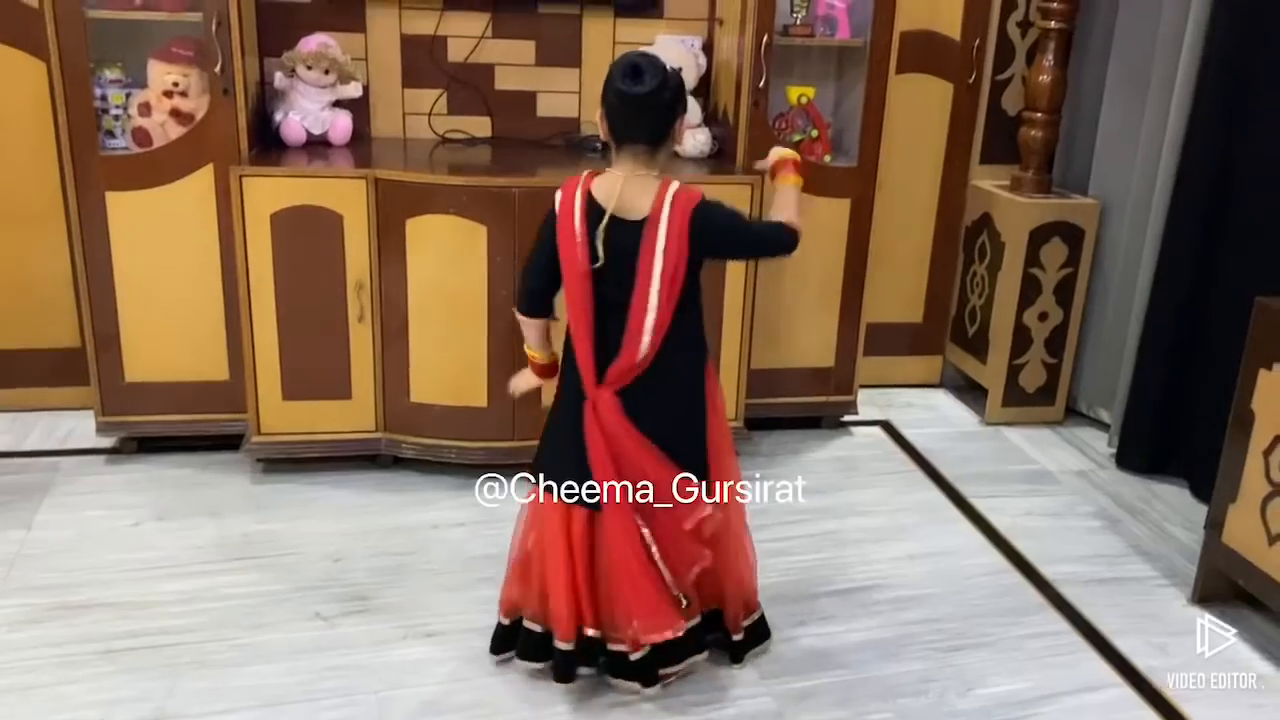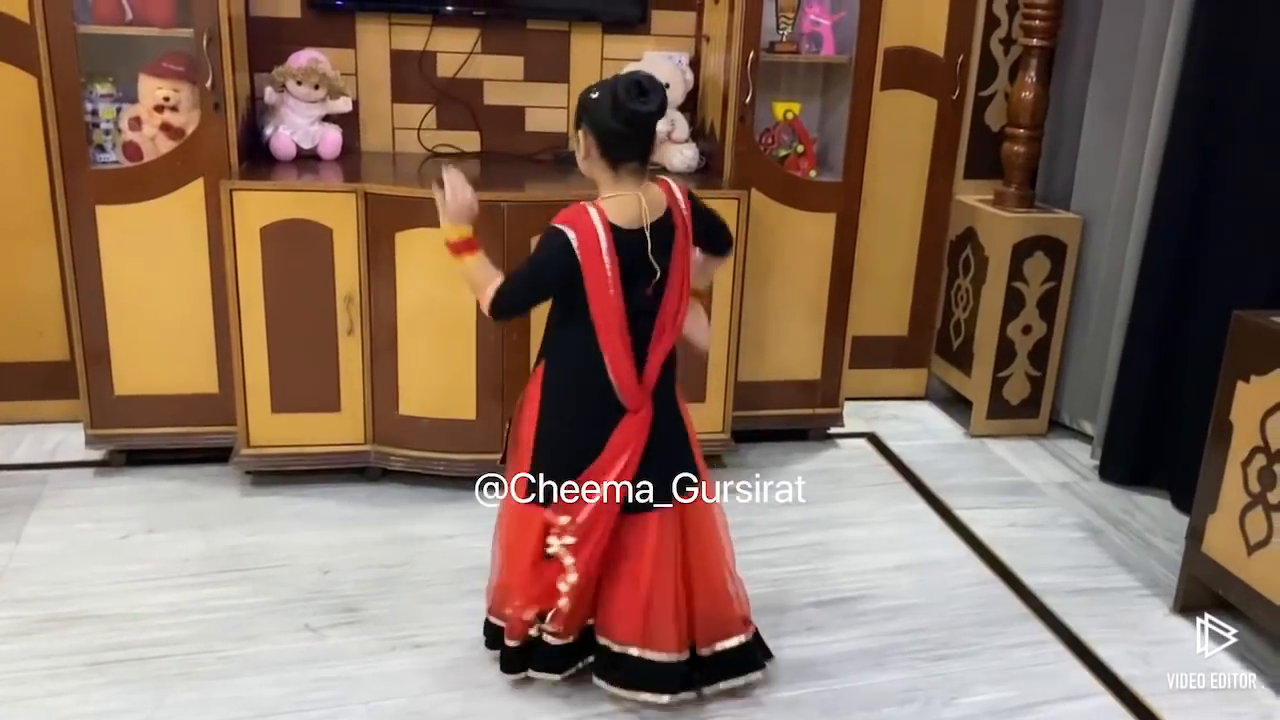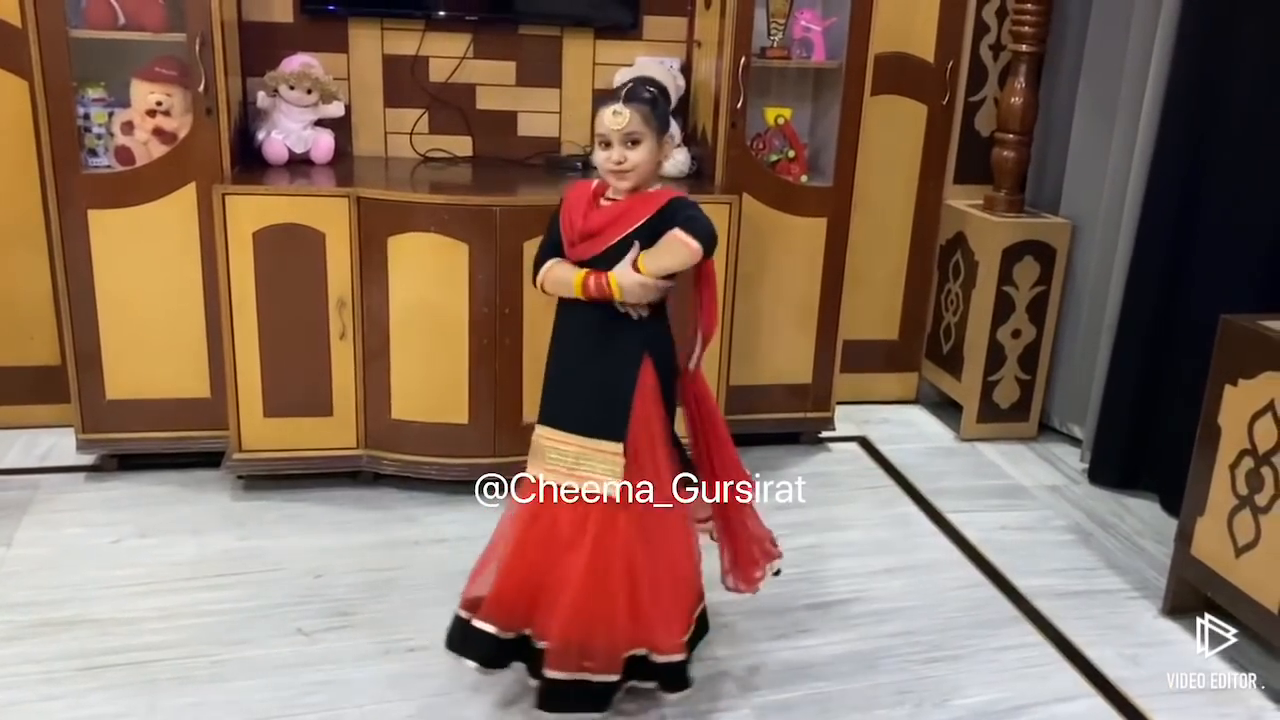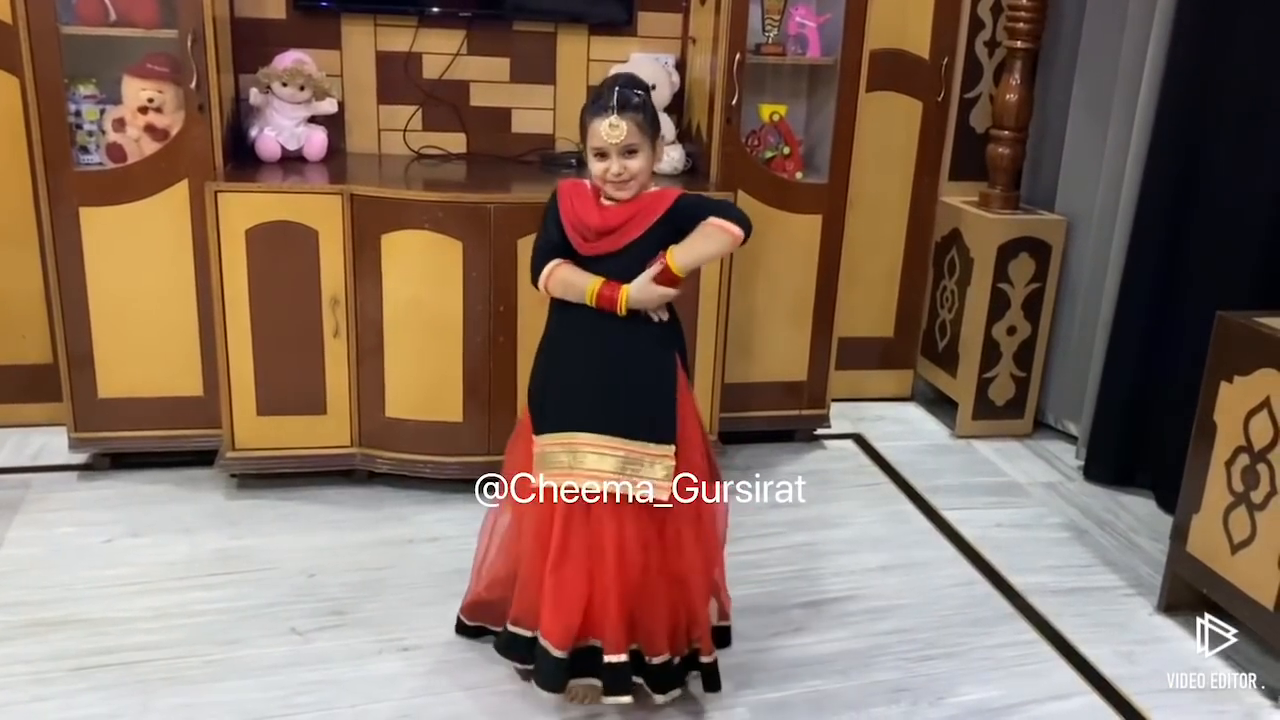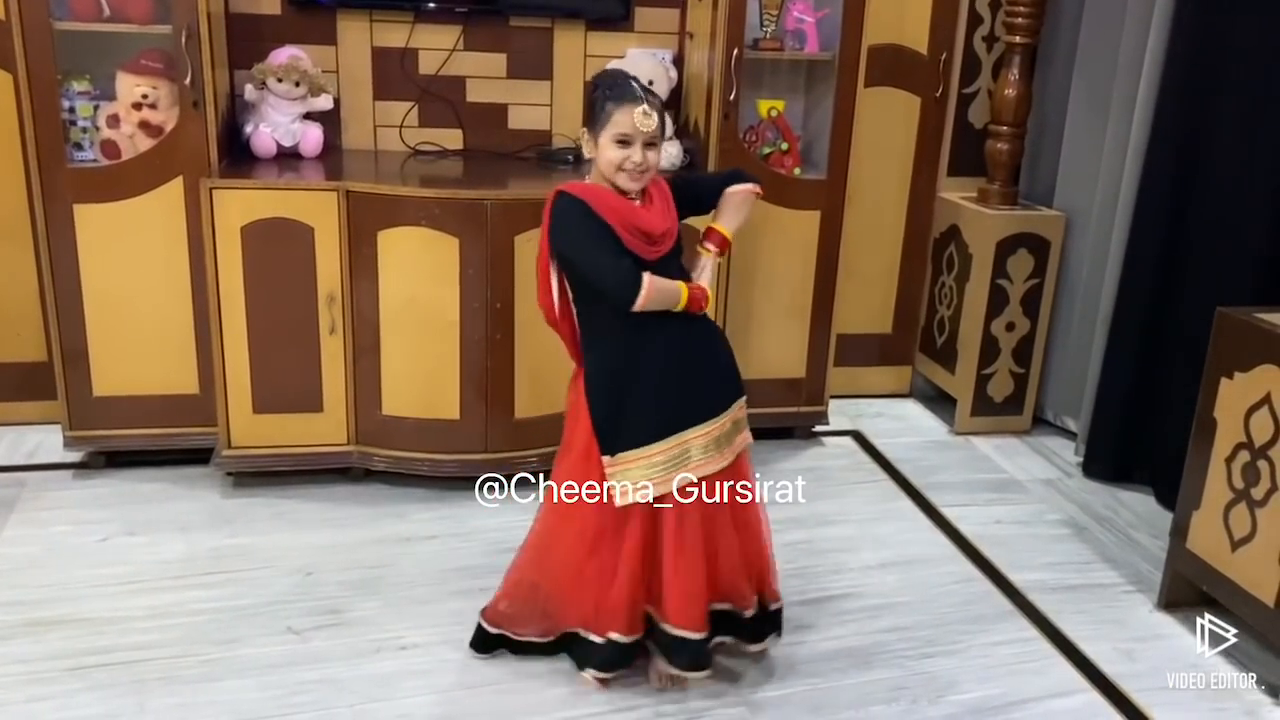
dt=0.7s
person 1, frame 1
left shoulder: (570, 201)
right shoulder: (689, 211)
left elbow: (534, 303)
right elbow: (781, 240)
left wrist: (538, 366)
right wrist: (787, 170)
left hip: (592, 393)
right hip: (673, 397)
left knee: (584, 514)
right knee: (681, 512)
left ankle: (576, 630)
right ankle: (680, 627)
person 1, frame 2
left shoulder: (573, 235)
right shoulder: (678, 205)
left elbow: (502, 303)
right elbow: (717, 246)
left wrist: (460, 232)
left hip: (575, 409)
right hip: (648, 403)
left knee: (565, 519)
right knee: (652, 523)
left ankle: (552, 634)
right ankle: (659, 647)
person 1, frame 3
left shoulder: (667, 209)
right shoulder: (577, 201)
left elbow: (698, 240)
right elbow: (544, 269)
left wrist: (637, 275)
right wrist: (601, 284)
left hip: (631, 385)
right hip: (574, 378)
left knee: (620, 519)
right knee: (564, 508)
left ankle: (611, 651)
right ankle: (564, 632)
person 1, frame 4
left shoulder: (673, 208)
right shoulder: (567, 200)
left elbow: (734, 225)
right elbow: (547, 272)
left wrist: (660, 278)
right wrist: (622, 297)
left hip: (644, 389)
right hip: (569, 385)
left knee: (644, 522)
right knee: (564, 517)
left ankle: (650, 643)
right ankle: (565, 636)
person 1, frame 5
left shoulder: (661, 192)
right shoulder: (572, 208)
left elbow: (741, 187)
right elbow: (625, 290)
left wrist: (711, 252)
right wrist: (692, 293)
left hip: (693, 375)
right hip: (620, 387)
left knee: (704, 502)
right knee: (612, 514)
left ankle: (687, 627)
right ankle: (600, 629)
